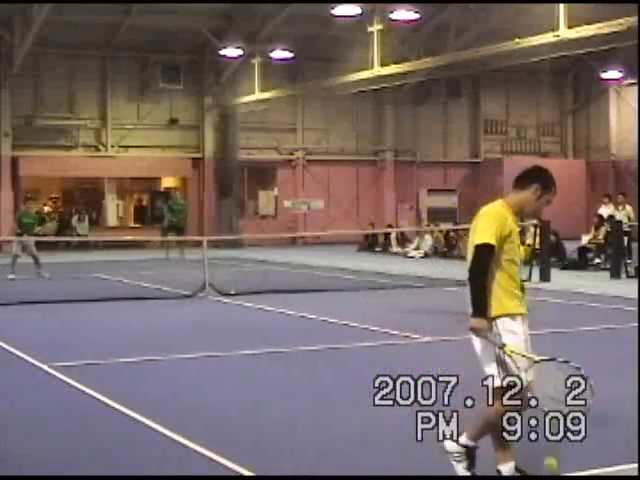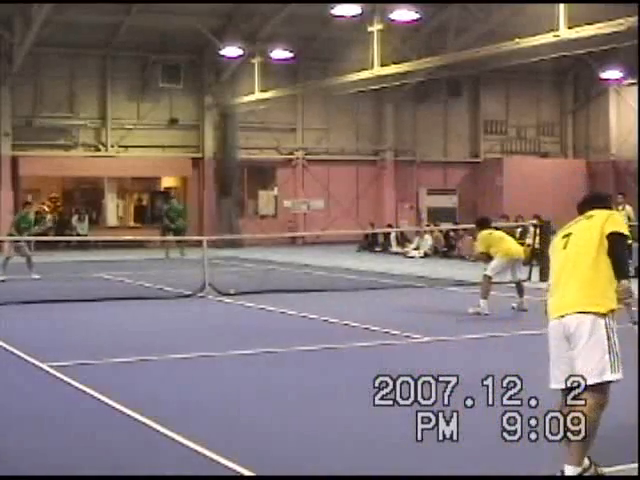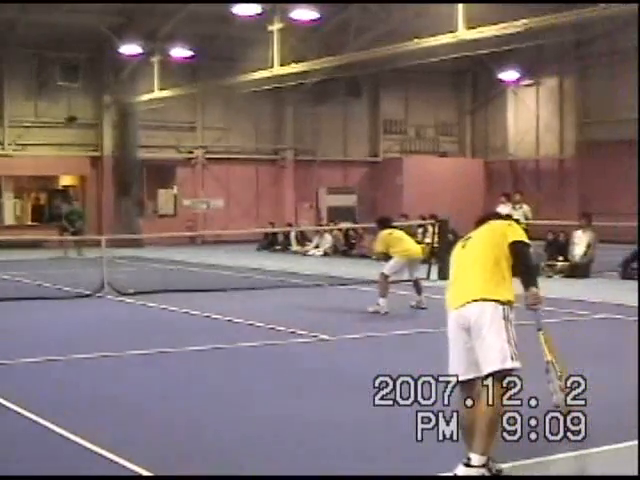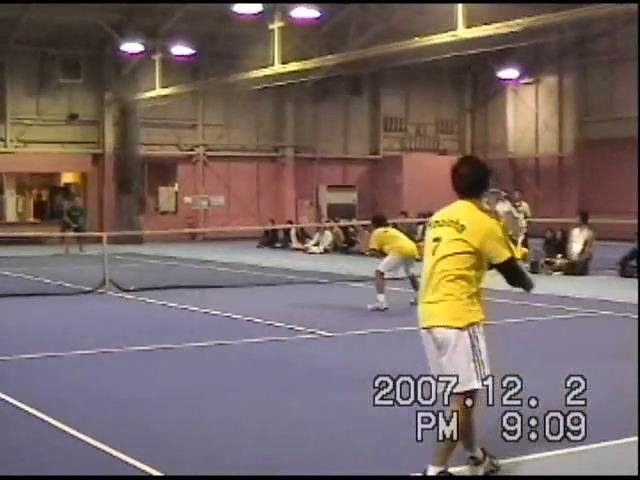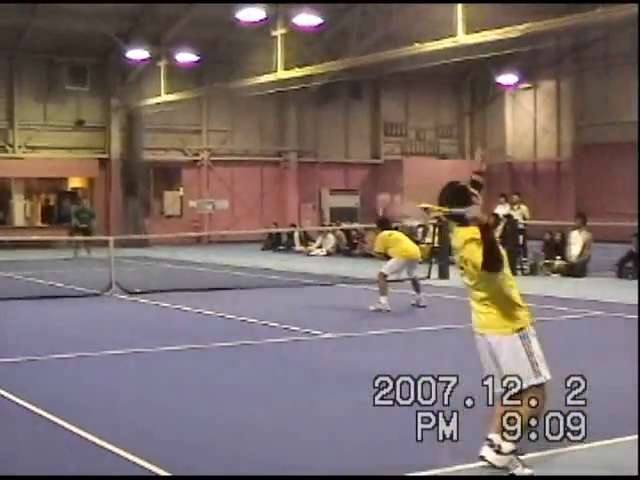
dt=1s
person 1, frame 1
left shoulder: (508, 219)
right shoulder: (495, 214)
right elbow: (478, 267)
right wrist: (480, 315)
left hip: (511, 317)
right hip: (497, 319)
left knee: (504, 394)
right knee: (516, 394)
left ankle: (506, 467)
right ankle: (464, 443)
person 1, frame 2
left shoulder: (562, 234)
right shoulder: (610, 217)
right elbow: (616, 245)
right wrist: (623, 280)
left hip: (558, 314)
right hip: (591, 311)
left knee: (571, 394)
right knee: (595, 394)
left ankle: (579, 463)
right ankle: (572, 470)
person 1, frame 3
left shoulder: (462, 244)
right shoulder: (508, 227)
right elbow: (521, 253)
right wrist: (531, 287)
left hip: (457, 309)
right hip: (489, 305)
left knee: (470, 389)
right knee: (495, 384)
left ankle: (476, 459)
right ankle: (475, 463)
person 1, frame 4
left shoulder: (438, 218)
right shoulder: (485, 224)
right elbow: (511, 272)
right wrist: (526, 282)
left hip: (430, 315)
right hip: (459, 318)
left knee: (461, 393)
right knee: (463, 396)
left ankle: (476, 457)
right ankle: (436, 469)
person 1, frame 5
left shoulder: (461, 232)
right shoulder: (473, 238)
right elbow: (493, 267)
left wrist: (474, 180)
right wrist: (485, 229)
left hip: (486, 325)
right hip: (508, 325)
left knee: (512, 390)
right knee: (535, 397)
left ankle: (495, 443)
right ankle: (503, 447)
